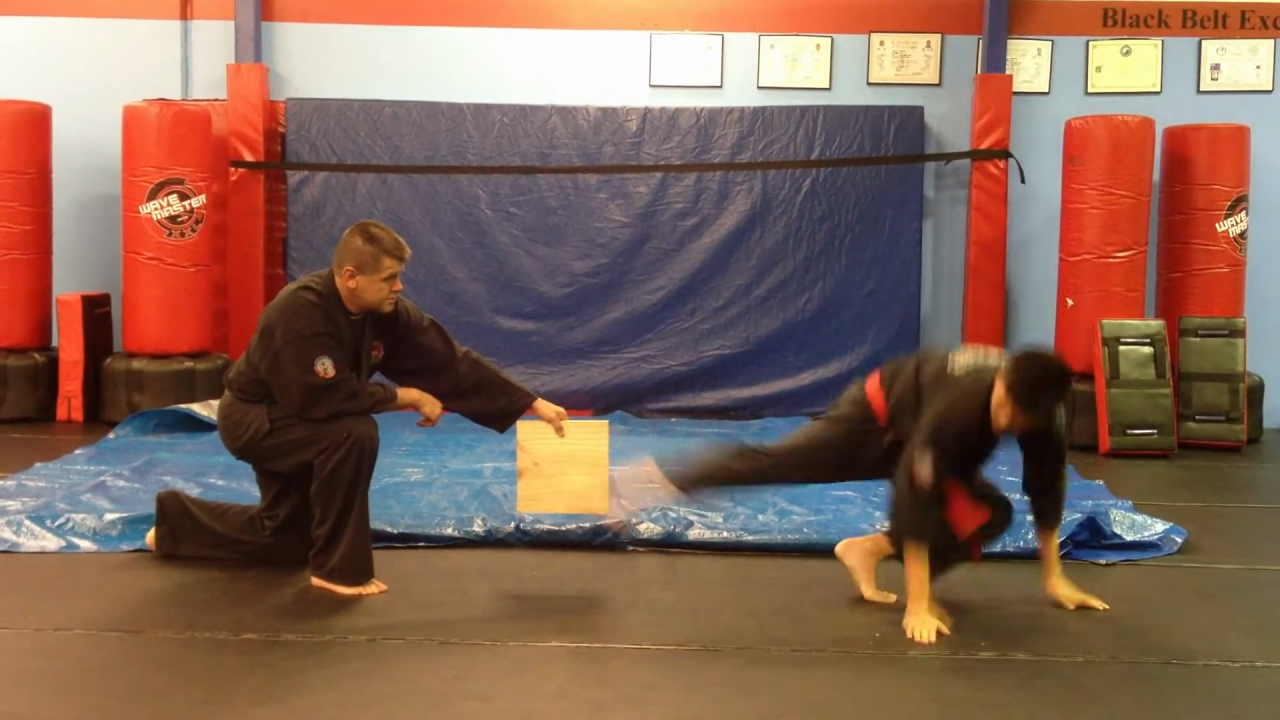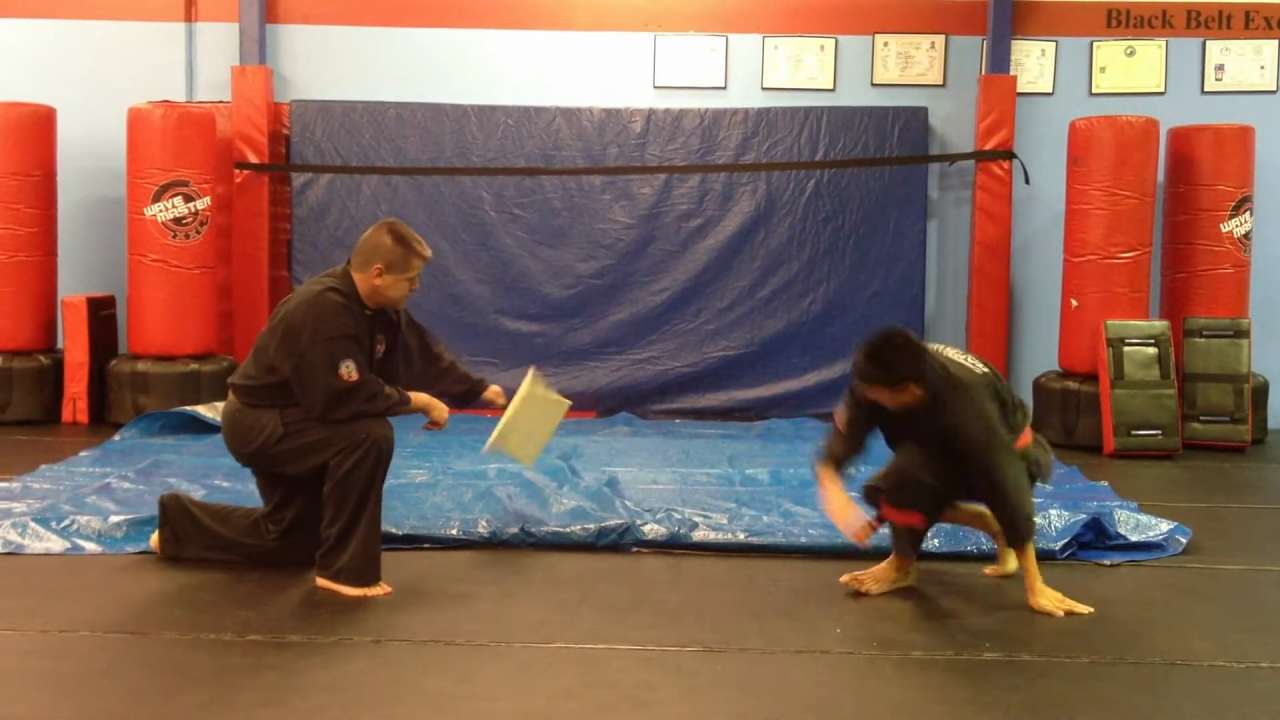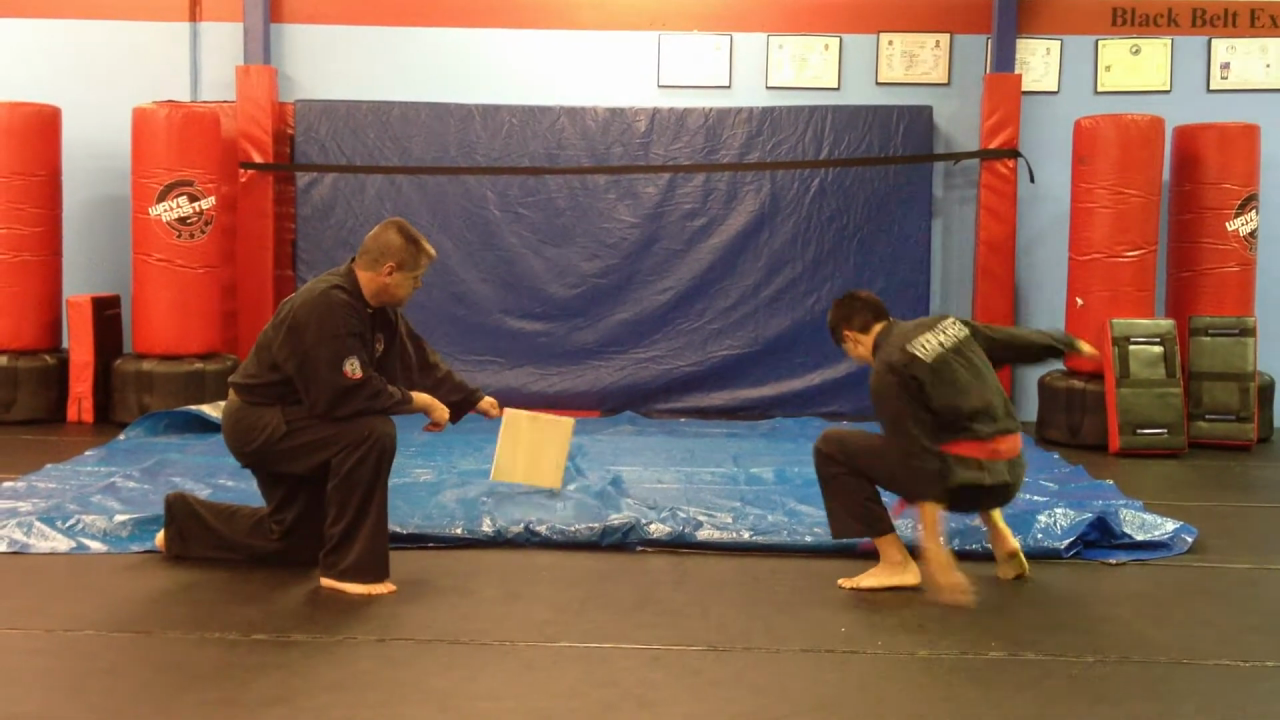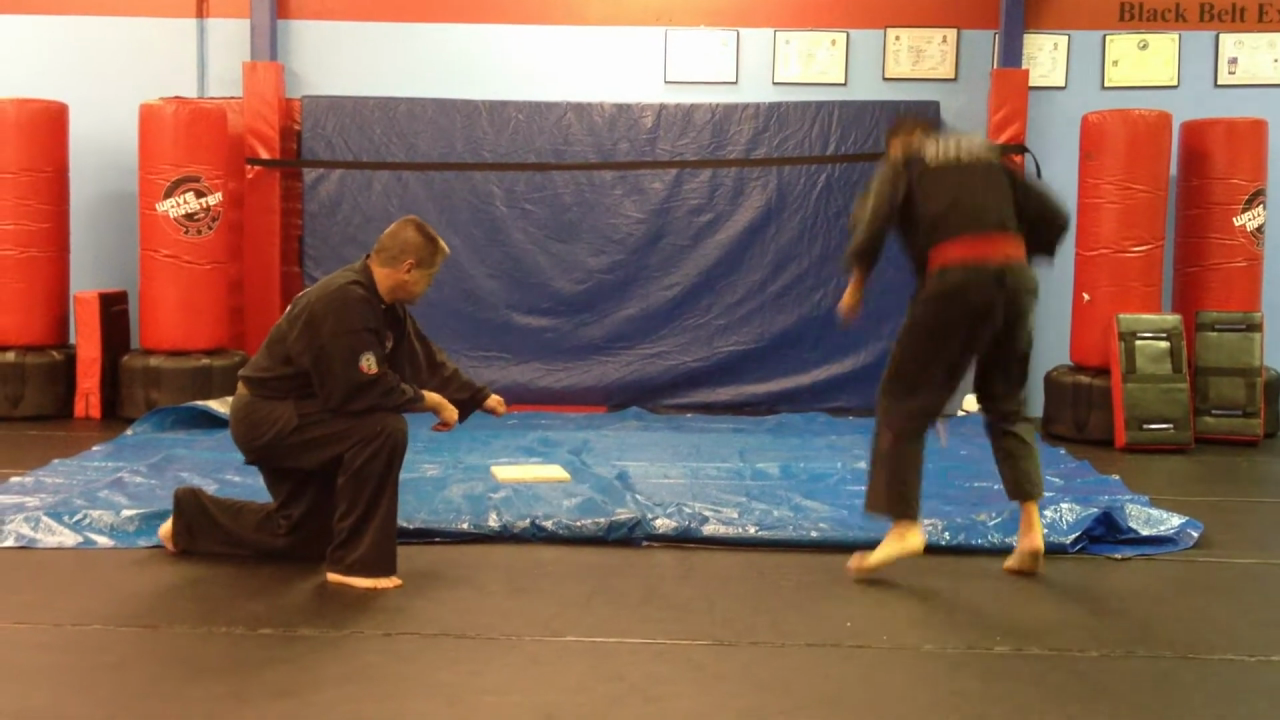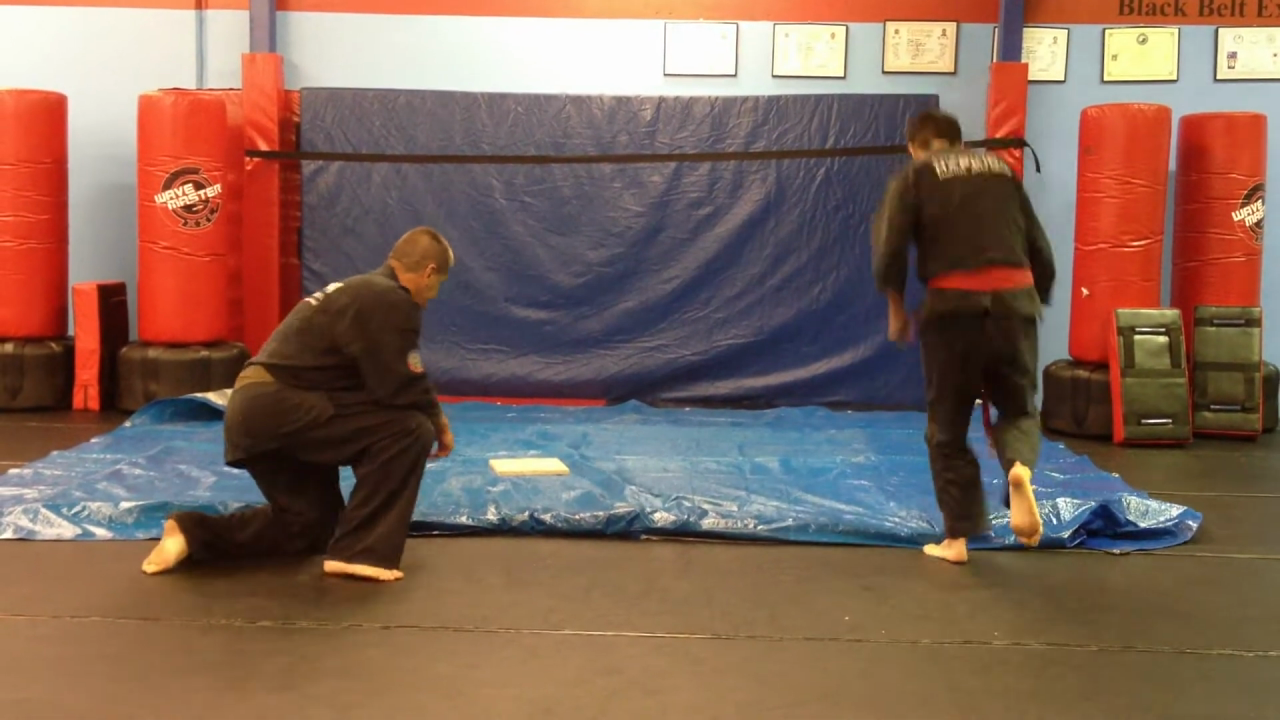
dt=0.4s
person 1, frame 1
left shoulder: (1041, 418)
right shoulder: (953, 403)
left elbow: (1047, 486)
right elbow: (917, 495)
left wrist: (1053, 574)
right wrist: (917, 602)
right hip: (880, 418)
left knee: (991, 515)
right knee: (773, 464)
left ankle: (870, 550)
person 1, frame 2
left shoulder: (970, 409)
left elbow: (1008, 492)
right elbow: (843, 436)
left wrist: (1035, 588)
right wrist: (833, 491)
left hip: (1006, 452)
left knee: (910, 476)
left ankle: (901, 566)
right ankle: (982, 521)
person 1, frame 3
left shoulder: (887, 373)
right shoulder: (949, 324)
left elbow: (916, 458)
right elbow: (1025, 343)
left wrist: (933, 549)
right wrist: (1071, 345)
left hip: (970, 475)
right hip: (1007, 471)
left knee: (833, 450)
left ankle: (897, 563)
right ankle: (1003, 541)
person 1, frame 4
left shoulder: (901, 163)
right shoulder: (988, 155)
left elbow: (870, 226)
right elbow: (1052, 218)
left wrist: (854, 287)
left hip: (959, 281)
right hip: (1014, 276)
left knee: (902, 403)
right knee: (1006, 407)
left ankle: (904, 530)
right ankle: (1031, 531)
person 1, frame 5
left shoulder: (914, 177)
right shoulder: (1002, 171)
left elbow: (888, 254)
right elbow: (1041, 254)
left wrist: (896, 310)
left hip: (957, 305)
right hip: (1015, 299)
left knee: (948, 428)
right knee: (1017, 411)
left ankle: (957, 537)
right ankle: (1019, 471)
person 2, frame 1
left shoulder: (387, 311)
right shoulder: (301, 310)
left elbow: (453, 363)
right elbow: (325, 397)
left wrist: (532, 403)
right wrist: (406, 397)
left hip: (291, 419)
right hip: (252, 418)
left knee: (287, 538)
right knee: (354, 434)
left ankle: (176, 520)
right ankle: (338, 568)
person 2, frame 2
left shoulder: (381, 307)
right shoulder: (323, 310)
left elbow: (422, 355)
right elbow: (344, 399)
left wrist: (478, 389)
right wrist: (417, 401)
left hip: (284, 422)
right hip: (258, 422)
left knee: (293, 536)
right knee: (369, 435)
left ankle: (178, 522)
right ankle: (344, 569)
person 2, frame 3
left shoulder: (375, 306)
right shoulder: (328, 308)
left elbow: (415, 361)
right elbow: (348, 396)
left wrist: (471, 399)
right wrist: (418, 401)
left hip: (281, 422)
right hip: (258, 421)
left knee: (298, 537)
right knee: (372, 433)
left ankle: (184, 521)
right ankle: (349, 567)
person 2, frame 4
left shoulder: (382, 303)
right shoulder: (345, 303)
left elbow: (423, 361)
right elbow: (361, 391)
left wrist: (479, 397)
right wrist: (429, 401)
left hip: (288, 417)
right hip: (268, 416)
left knee: (307, 532)
right knee: (383, 429)
left ankle: (192, 518)
right ankle: (355, 562)
person 2, frame 5
left shoulder: (364, 293)
right shoulder: (391, 302)
left elbow: (382, 380)
right elbow: (401, 388)
left wrist: (428, 415)
right wrist: (438, 422)
left hip: (257, 407)
right hip: (282, 408)
left knee: (309, 526)
right knee: (410, 429)
left ankle: (191, 533)
right ankle: (359, 552)
